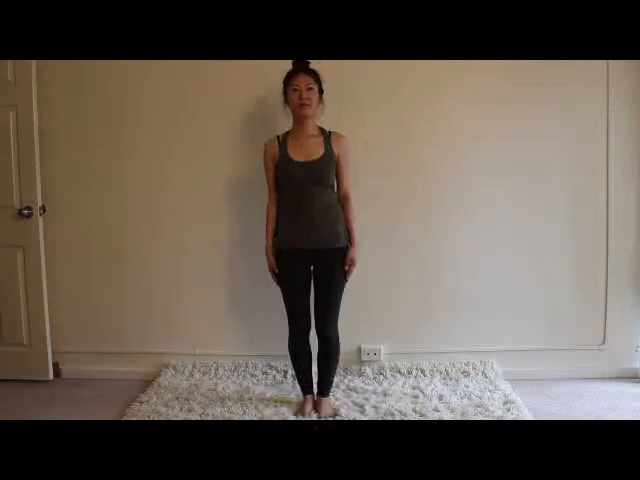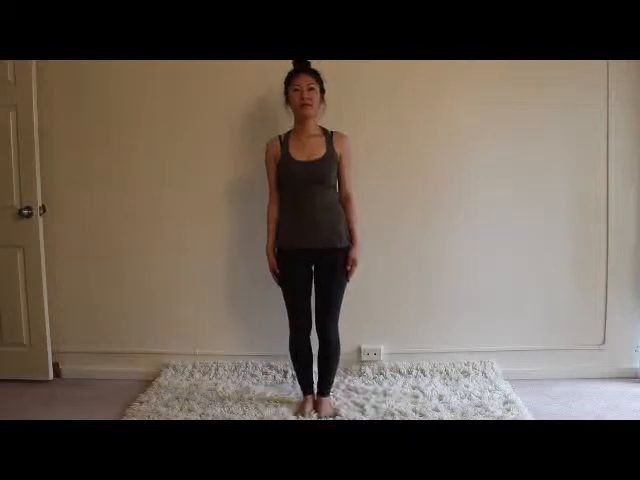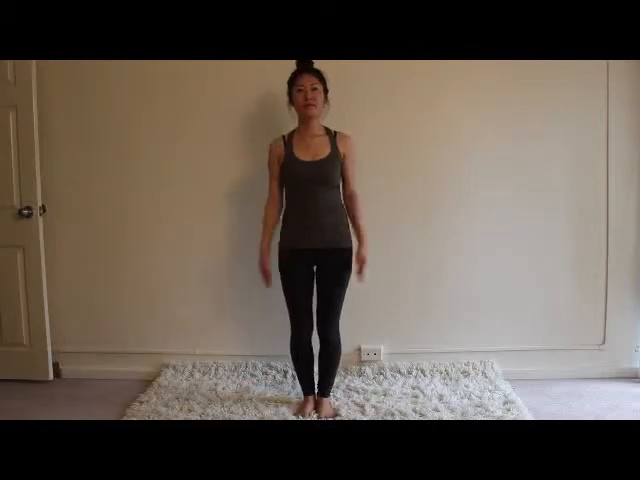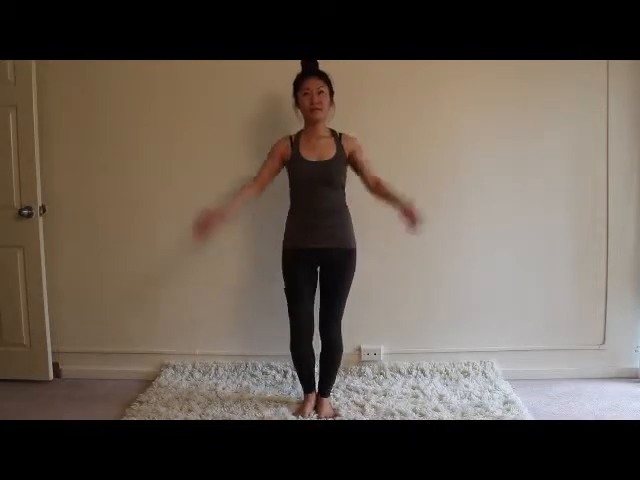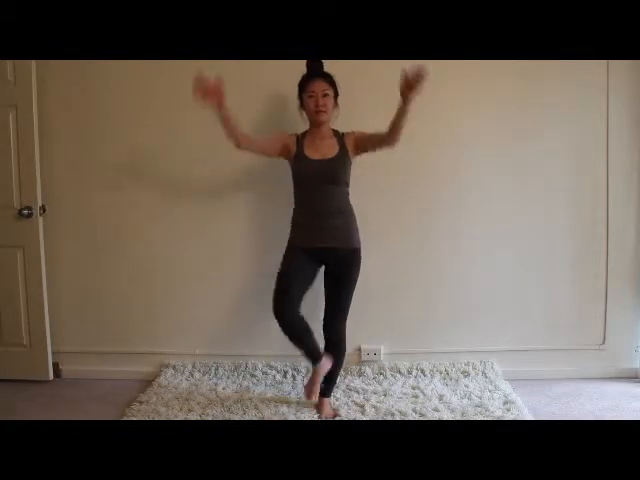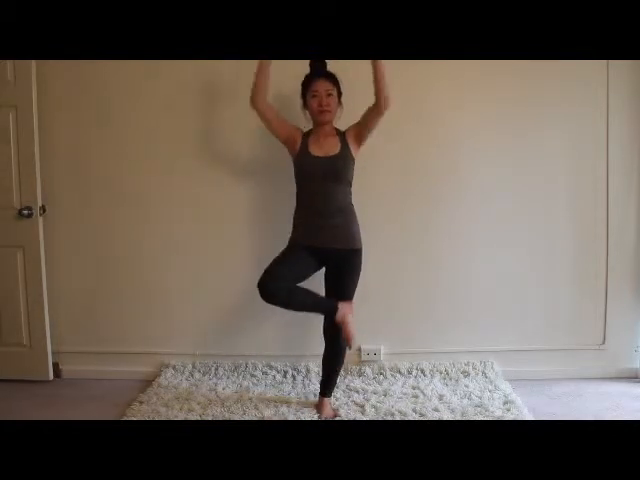
dt=0.2s
person 1, frame 1
left shoulder: (337, 143)
right shoulder: (274, 147)
left elbow: (344, 194)
right elbow: (273, 199)
left wrist: (353, 243)
right wrist: (269, 246)
left hip: (332, 245)
right hip: (291, 248)
left knee: (327, 326)
right knee: (298, 325)
left ankle: (324, 395)
right ankle: (306, 394)
person 1, frame 2
left shoulder: (339, 142)
right shoulder: (276, 147)
left elbow: (346, 195)
right elbow: (275, 200)
left wrist: (355, 243)
right wrist: (270, 247)
left hip: (333, 245)
right hip: (292, 248)
left knee: (328, 326)
right knee: (299, 327)
left ankle: (324, 394)
right ankle: (306, 394)
person 1, frame 3
left shoulder: (343, 143)
right shoulder: (280, 147)
left elbow: (351, 195)
right elbow: (274, 200)
left wrist: (362, 242)
right wrist: (264, 249)
left hip: (336, 245)
right hip: (294, 247)
left knee: (329, 326)
right knee: (300, 327)
left ankle: (325, 395)
right ankle: (307, 394)
person 1, frame 4
left shoulder: (347, 144)
right shoulder: (285, 146)
left elbow: (372, 181)
right elbow: (257, 184)
left wrist: (398, 202)
right wrist: (222, 211)
left hip: (340, 245)
right hip: (298, 246)
left knee: (331, 327)
right knee: (300, 327)
left ankle: (325, 396)
right ankle: (308, 393)
person 1, frame 5
left shoulder: (351, 141)
right shoulder: (290, 143)
left elbow: (390, 138)
right elbow: (244, 142)
left wrist: (406, 100)
right wrist: (221, 108)
left hip: (345, 244)
right hip: (303, 243)
left knee: (336, 324)
right knee: (283, 307)
left ankle: (325, 396)
right ankle: (319, 360)
person 1, frame 6
left shoulder: (353, 138)
right shoulder: (295, 140)
left elbow: (382, 104)
right elbow: (258, 102)
left wrist: (375, 61)
right wrist: (266, 62)
left hip: (346, 242)
right hip: (305, 241)
left knee: (332, 331)
right knee: (270, 287)
left ankle: (325, 396)
right ankle: (337, 309)
